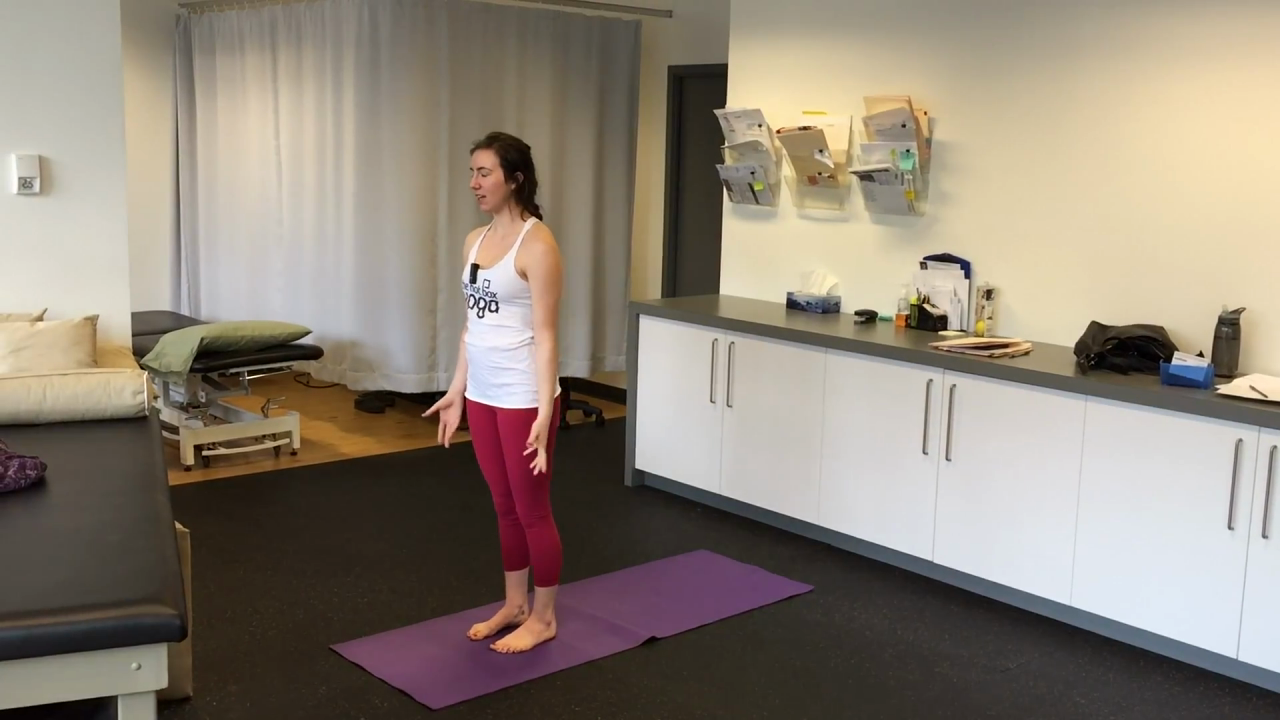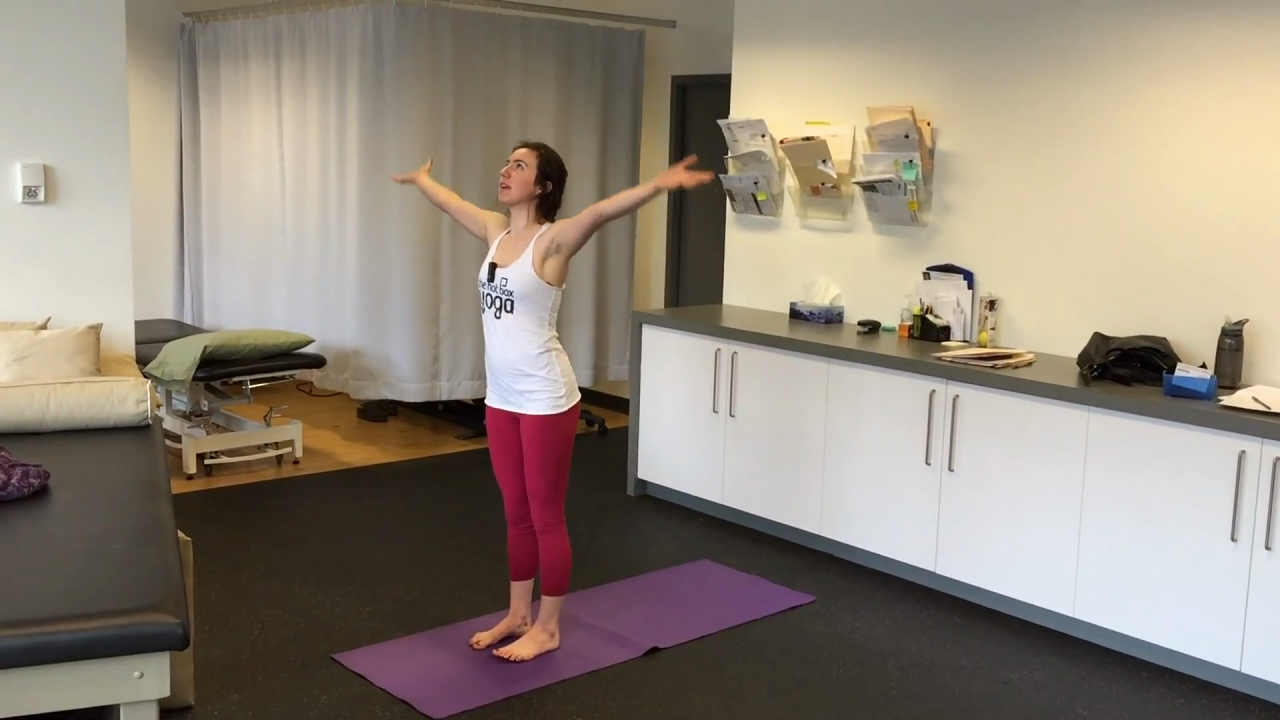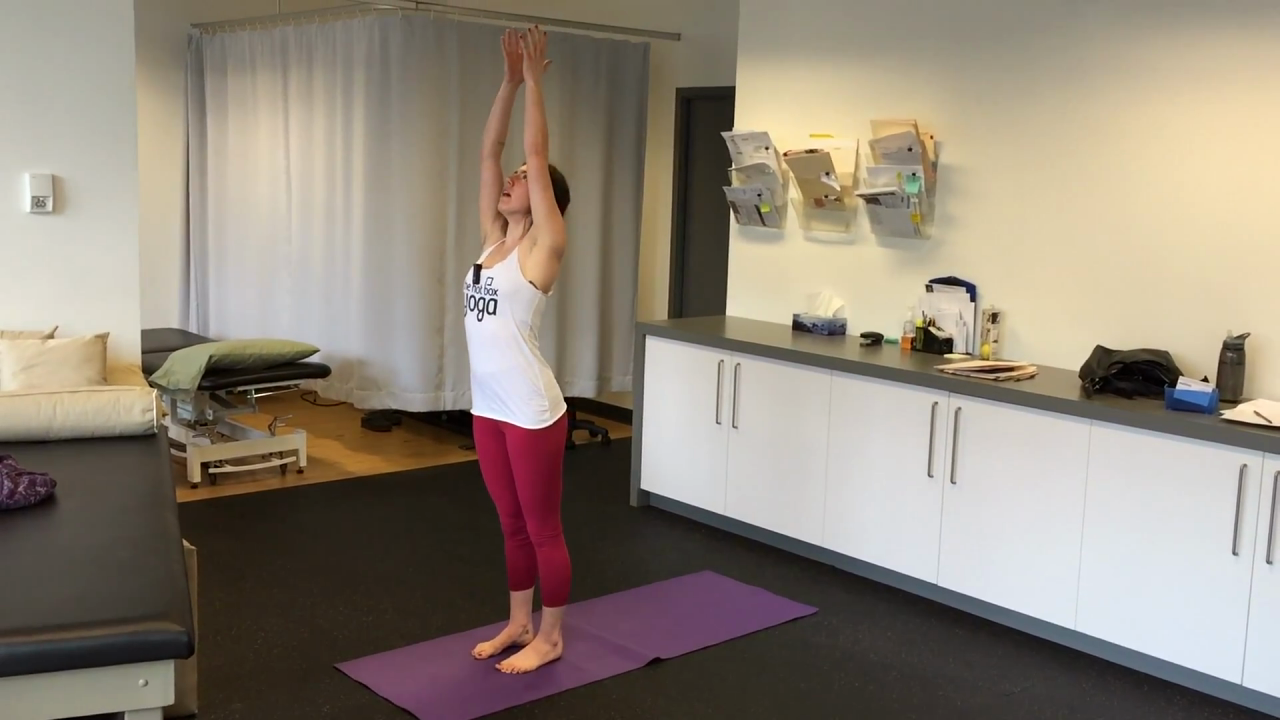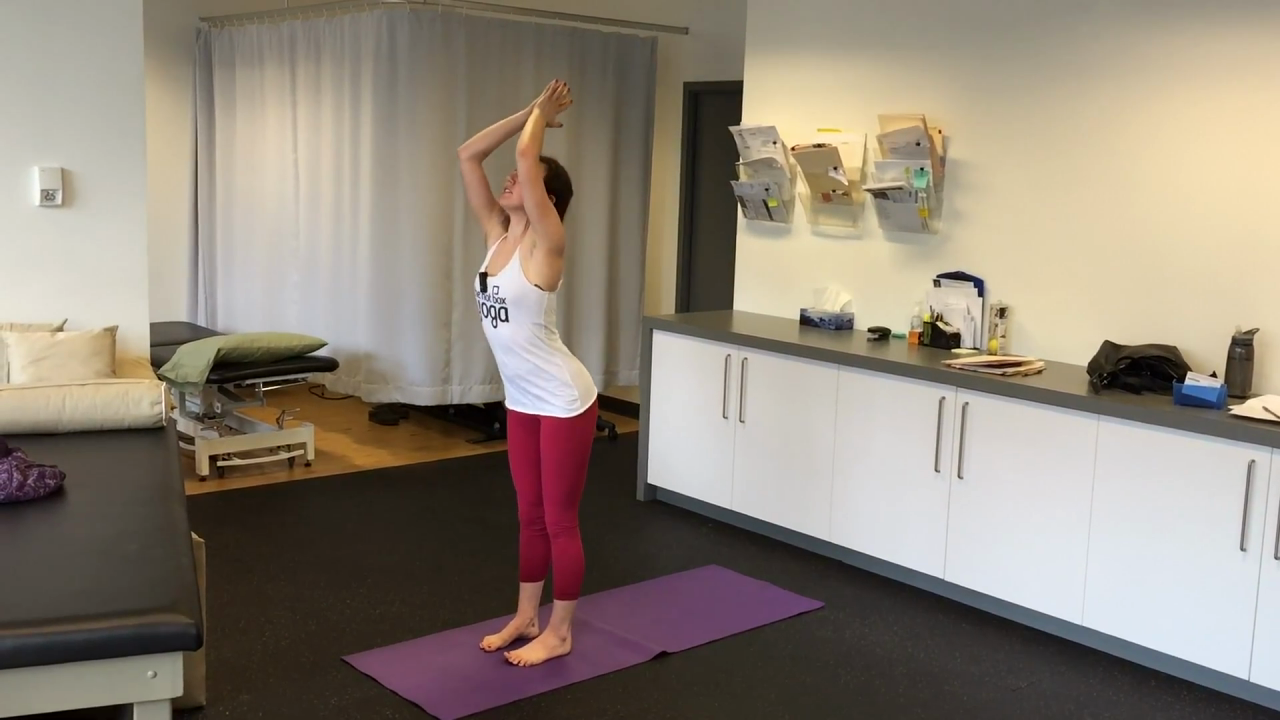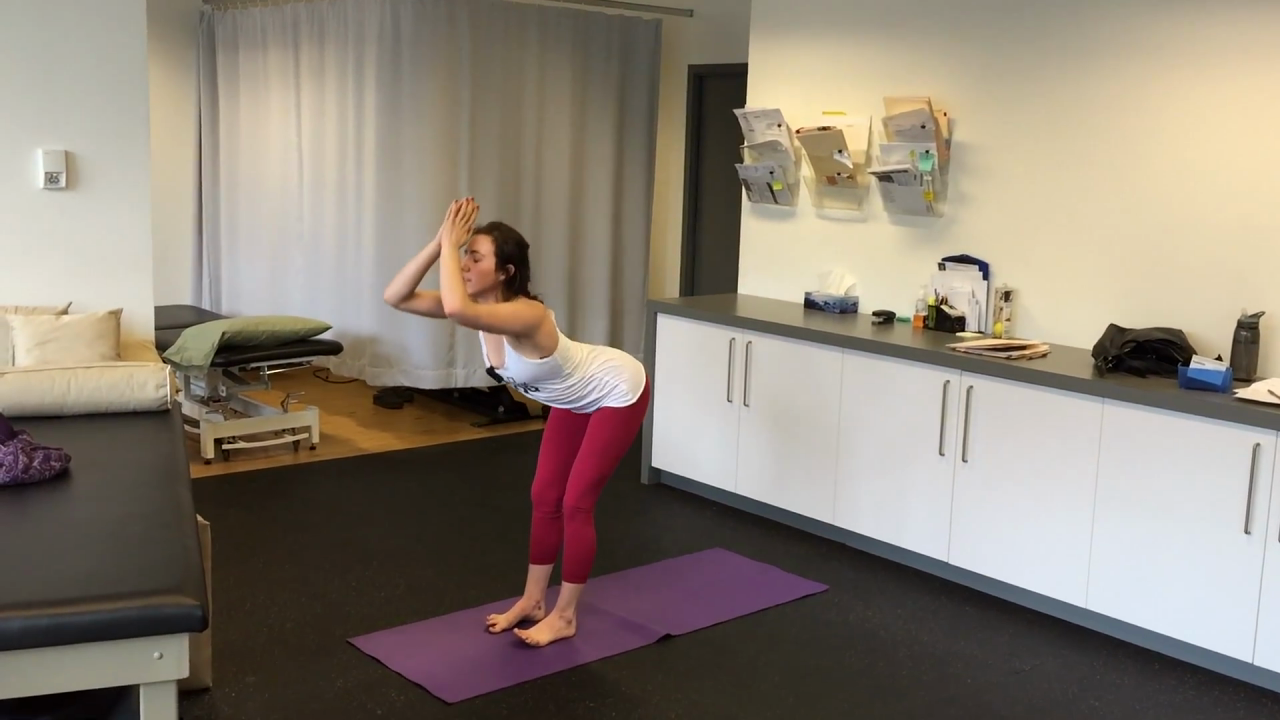
dt=1s
person 1, frame 1
left shoulder: (537, 244)
right shoulder: (475, 241)
left elbow: (544, 335)
left wrist: (544, 416)
right wrist: (456, 392)
left hip: (522, 397)
right hip: (483, 394)
left knee: (532, 511)
right knee: (505, 508)
left ankle: (544, 618)
right ankle: (515, 605)
person 1, frame 2
left shoulder: (553, 242)
right shoulder: (497, 232)
left elbow: (600, 212)
right elbow: (453, 204)
left wrist: (655, 186)
right wrist: (419, 178)
left hip: (545, 400)
right hip: (501, 398)
left knee: (545, 518)
right knee: (515, 513)
left ankle: (548, 628)
right ankle: (518, 614)
person 1, frame 3
left shoulder: (544, 245)
right shoulder: (494, 238)
left elbow: (536, 152)
right elbow: (489, 153)
left wrist: (535, 80)
right wrist: (508, 81)
left hip: (531, 412)
right hip: (489, 408)
left knee: (542, 529)
right knee: (512, 525)
left ankle: (550, 638)
right ankle: (519, 624)
person 1, frame 4
left shoulder: (546, 244)
right shoulder: (497, 235)
left elbow: (526, 158)
right elbow: (467, 156)
left wrist: (540, 115)
right wrist: (529, 112)
left hip: (563, 403)
right hip: (522, 402)
left knee: (559, 519)
right knee: (530, 515)
left ankle: (559, 634)
right ankle: (525, 618)
person 1, frame 5
left shoulder: (523, 314)
right shoulder: (477, 304)
left elbow: (457, 310)
right elbow: (395, 297)
left wrist: (450, 245)
right wrist: (440, 245)
left hip: (618, 394)
right hip: (575, 398)
left knee: (576, 502)
right knee: (545, 498)
left ankle: (565, 616)
right ankle: (532, 601)
